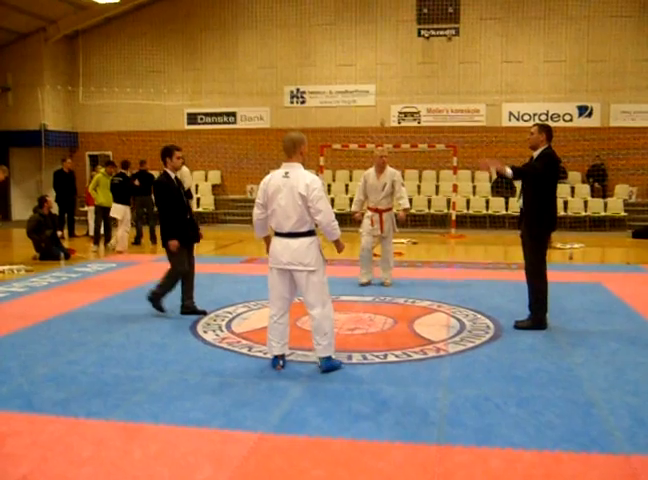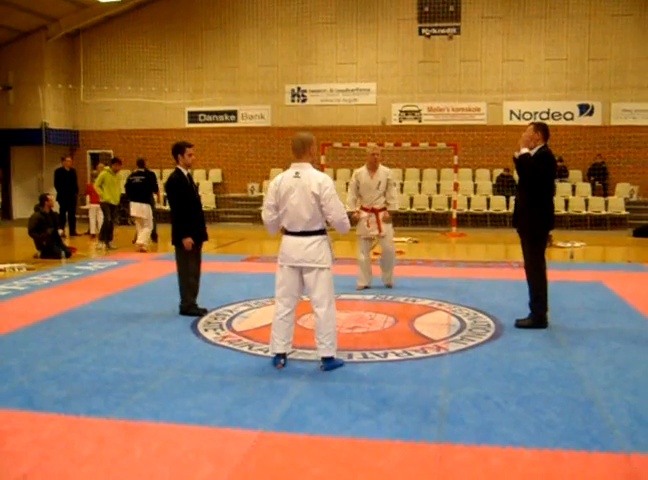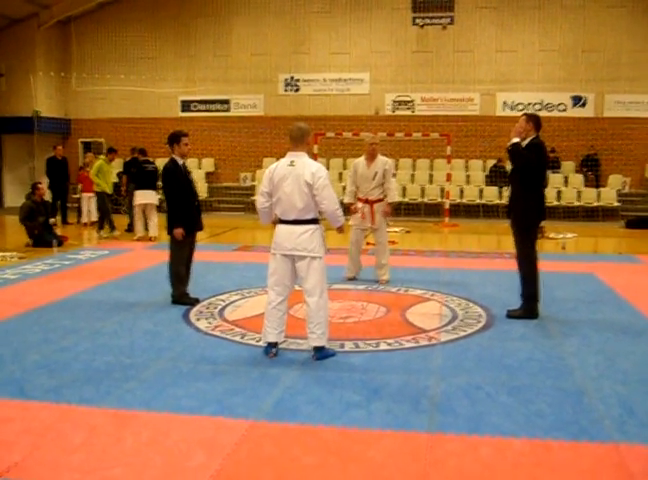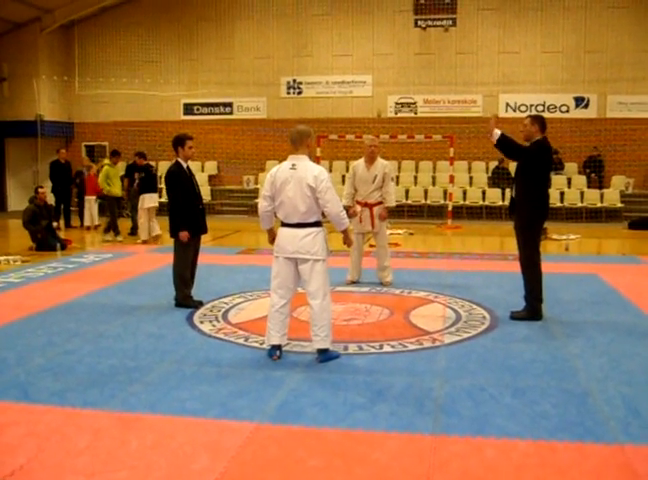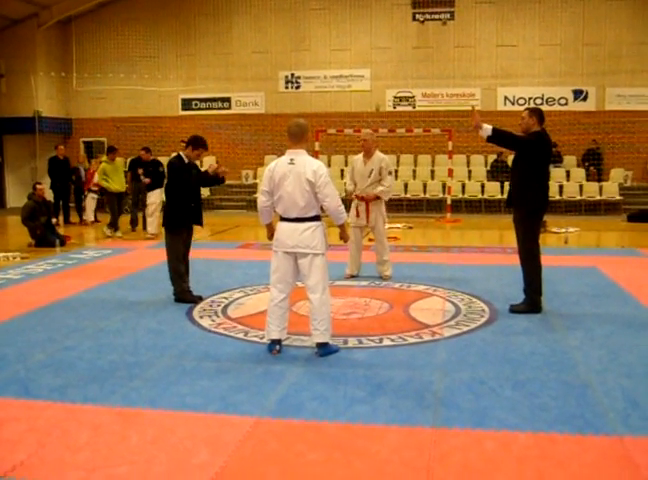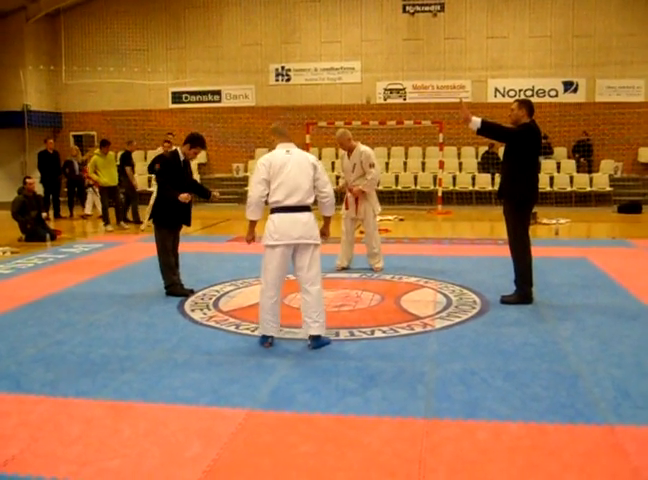
dt=0.5s
person 1, frame 1
left shoulder: (268, 180)
right shoulder: (310, 180)
left elbow: (259, 216)
right elbow: (324, 216)
left wrist: (266, 238)
right wrist: (337, 240)
left hip: (279, 247)
right hip: (305, 247)
left knee: (278, 305)
right knee: (319, 304)
left ankle: (277, 356)
right ankle: (325, 356)
person 1, frame 2
left shoulder: (278, 181)
right shoulder: (321, 179)
left elbow: (269, 217)
right elbow: (337, 215)
right wrist: (345, 228)
left hip: (289, 246)
right hip: (316, 246)
left knee: (284, 302)
right knee: (323, 303)
left ankle: (279, 354)
right ankle: (327, 356)
person 1, frame 3
left shoulder: (273, 169)
right shoulder: (315, 169)
left elbow: (262, 203)
right elbow: (329, 205)
right wrist: (339, 224)
left hip: (283, 234)
right hip: (308, 235)
left knee: (277, 290)
right knee: (315, 292)
left ankle: (271, 343)
right ankle: (318, 346)
person 1, frame 4
left shoulder: (275, 172)
right shoulder: (317, 172)
left elbow: (264, 207)
right elbow: (333, 207)
left wrist: (270, 231)
right wrist: (346, 232)
left hip: (285, 237)
right hip: (311, 238)
left knee: (280, 293)
right knee: (318, 295)
left ankle: (275, 345)
right ankle: (322, 347)
person 1, frame 5
left shoulder: (273, 167)
right shoulder: (316, 166)
left elbow: (264, 202)
right elbow: (331, 202)
left wrist: (269, 226)
right wrist: (342, 228)
left hip: (284, 232)
right hip: (310, 232)
left knee: (279, 288)
right knee: (317, 289)
left ankle: (274, 340)
right ankle: (322, 342)
person 1, frame 6
left shoulder: (267, 160)
right shoulder: (310, 159)
left elbow: (256, 196)
right elbow: (326, 193)
left wrist: (251, 229)
right wrist: (327, 224)
left hip: (279, 224)
right hip: (306, 223)
left knee: (271, 282)
right knee: (311, 282)
left ankle: (268, 334)
right ankle: (315, 334)
person 2, frame 1
left shoulder: (548, 157)
right shoulder: (538, 157)
left elbow: (533, 174)
right elbow: (522, 171)
left wrist: (506, 170)
right wrist: (498, 167)
left hip: (539, 222)
right hip: (534, 220)
left knee: (536, 269)
right knee: (534, 269)
left ankle: (538, 317)
right ankle: (537, 315)
person 2, frame 2
left shoulder: (544, 155)
right shoulder: (536, 155)
left elbow: (530, 174)
right elbow: (523, 173)
left wrist: (524, 150)
right wrist: (521, 153)
left hip: (536, 220)
right hip: (531, 218)
left knee: (535, 267)
right knee: (534, 267)
left ankle: (539, 316)
right ankle: (537, 313)
person 2, frame 3
left shoulder: (536, 146)
right shoulder: (530, 146)
left elbow: (522, 164)
right elbow: (517, 163)
left wrist: (515, 140)
right wrist: (514, 143)
left hip: (528, 210)
right hip: (523, 209)
left knee: (526, 258)
right knee: (525, 257)
left ankle: (530, 307)
right ankle: (529, 304)
person 2, frame 4
left shoulder: (541, 148)
right shoulder: (536, 148)
left elbow: (518, 152)
right elbow: (518, 154)
left wrist: (496, 133)
right wrist: (496, 135)
left hip: (532, 210)
right hip: (528, 209)
left knee: (529, 259)
right knee: (529, 258)
left ankle: (534, 308)
right ankle: (533, 305)
person 2, frame 5
left shoulder: (539, 139)
right shoulder: (534, 140)
left elbow: (514, 141)
right elbow: (514, 143)
left wrist: (483, 128)
right wrist: (483, 128)
left hip: (530, 203)
right hip: (527, 202)
left knee: (529, 251)
right knee: (528, 251)
left ankle: (533, 301)
right ankle: (533, 299)
person 2, frame 6
left shoulder: (529, 131)
right shoulder: (524, 131)
left elbow: (504, 133)
right elbow: (504, 135)
left wrist: (472, 120)
right wrist: (472, 121)
left hip: (520, 195)
right hip: (517, 193)
left knee: (519, 243)
right knee: (519, 242)
left ankle: (523, 292)
right ankle: (523, 289)
person 3, frame 1
left shoulder: (176, 180)
right shoulder: (161, 182)
right elbow: (164, 212)
left wrist: (196, 228)
right wrist: (170, 237)
left hip: (186, 232)
right hip: (174, 234)
left knee: (189, 270)
right knee: (180, 268)
left ankle: (188, 305)
right ankle: (156, 295)
person 3, frame 2
left shoulder: (187, 177)
right shoulder: (174, 180)
right elbow: (177, 210)
left wrist: (201, 228)
right wrist: (185, 235)
left hip: (195, 231)
right hip: (185, 233)
left knee: (194, 270)
right knee: (186, 271)
left ankle: (191, 303)
right ankle: (187, 305)
person 3, frame 3
left shoulder: (182, 167)
right shoulder: (170, 169)
right elbow: (171, 200)
left wrist: (195, 220)
right wrist: (176, 225)
left hip: (189, 222)
right hip: (180, 223)
left knee: (186, 260)
right knee: (178, 260)
left ankle: (182, 292)
right ankle: (178, 294)
person 3, frame 4
left shoulder: (186, 170)
right shoulder: (174, 172)
right elbow: (175, 203)
left wrist: (199, 224)
right wrist: (181, 228)
left hip: (194, 225)
right hip: (184, 227)
left knee: (191, 263)
right knee: (183, 263)
left ankle: (186, 295)
right ankle: (182, 297)
person 3, frame 5
left shoulder: (191, 165)
right shoulder: (174, 164)
left elbow: (202, 181)
right elbow: (187, 183)
left wrist: (218, 175)
right wrist: (208, 173)
left hip: (187, 217)
right hip: (176, 218)
left knee: (183, 256)
right knee: (176, 256)
left ankle: (183, 290)
right ankle: (181, 292)
person 3, frame 6
left shoulder: (185, 162)
right shoulder: (167, 159)
left elbow: (190, 183)
right elbow: (162, 185)
left wrist: (208, 193)
right wrist: (177, 196)
left hip: (176, 214)
right hip: (164, 213)
left knee: (172, 250)
right knee: (166, 250)
left ankle: (175, 283)
right ankle: (172, 285)
person 4, frame 1
left shoulder: (394, 174)
right shoulder: (367, 174)
left elbow: (401, 193)
right elbow: (360, 194)
left wrist: (403, 209)
right wrist: (357, 211)
left hip: (386, 215)
right hip: (370, 215)
left knee: (387, 249)
right knee: (365, 246)
left ankle: (386, 278)
right ankle: (365, 277)
person 4, frame 2
left shoulder: (386, 172)
right shoulder: (358, 173)
left elbow: (391, 194)
right elbow: (352, 194)
left wrist: (390, 211)
right wrist: (354, 211)
left hip: (382, 215)
right hip: (365, 215)
left knee: (388, 248)
right knee: (363, 251)
left ankle: (387, 278)
right ankle: (364, 281)
person 4, frame 3
left shoulder: (386, 162)
right shoulder: (357, 163)
left elbow: (390, 185)
right elbow: (351, 185)
left wrist: (389, 204)
right wrist: (351, 203)
left hip: (378, 206)
right hip: (361, 206)
left knee: (381, 242)
right knee: (355, 240)
left ankle: (382, 275)
right ankle: (352, 272)
person 4, frame 4
left shoulder: (385, 166)
right shoulder: (356, 166)
left elbow: (388, 189)
right elbow: (349, 188)
left wrist: (386, 208)
right wrist: (349, 206)
left hip: (377, 209)
right hip: (359, 209)
left knee: (382, 244)
right knee: (356, 244)
left ankle: (385, 276)
right ankle: (353, 276)
person 4, frame 5
left shoulder: (382, 159)
right shoulder: (356, 160)
left elbow: (387, 182)
right elbow: (351, 179)
left wrist: (375, 194)
right wrist: (350, 190)
left hip: (375, 203)
right hip: (358, 203)
left knee: (380, 238)
right knee: (355, 238)
left ankle: (385, 270)
right ankle: (352, 270)
person 4, frame 6
left shoulder: (365, 152)
right shoulder: (345, 155)
left elbow: (374, 175)
left wrist: (360, 189)
right wrist: (343, 184)
left hip: (365, 197)
right hip: (350, 197)
left knee: (371, 231)
right knee: (347, 231)
left ankle: (376, 262)
right ankle: (343, 262)
